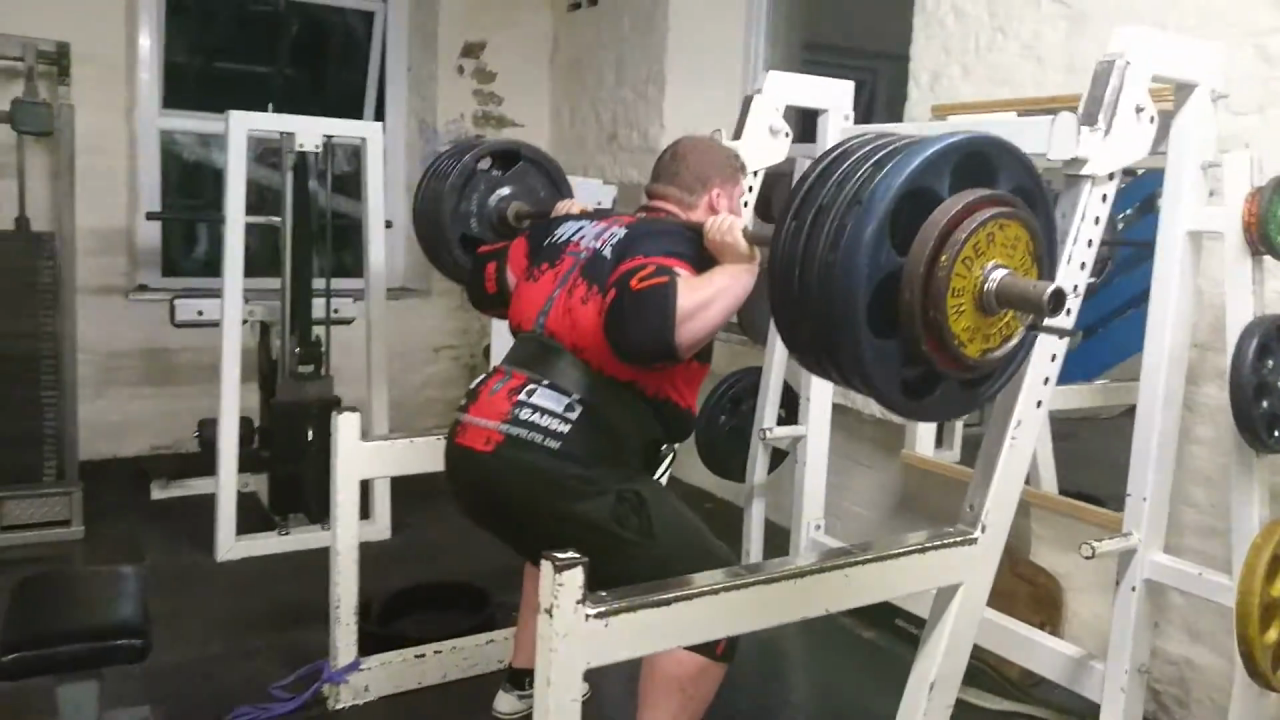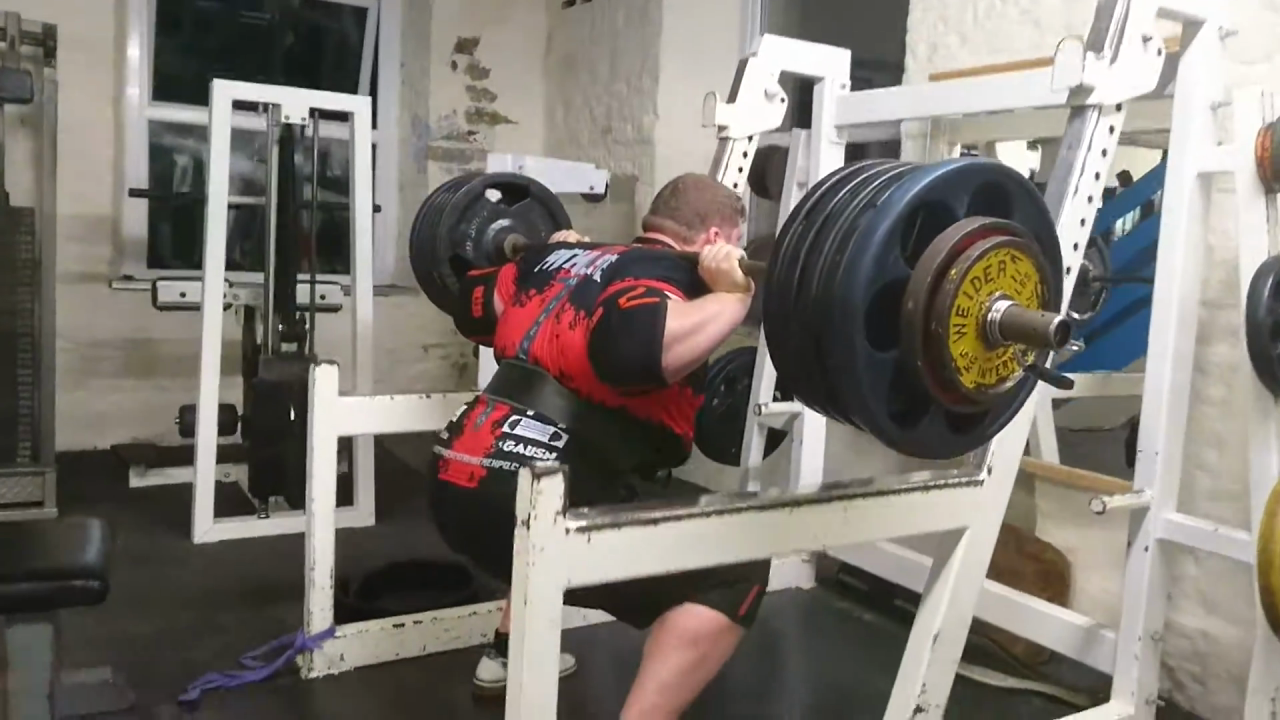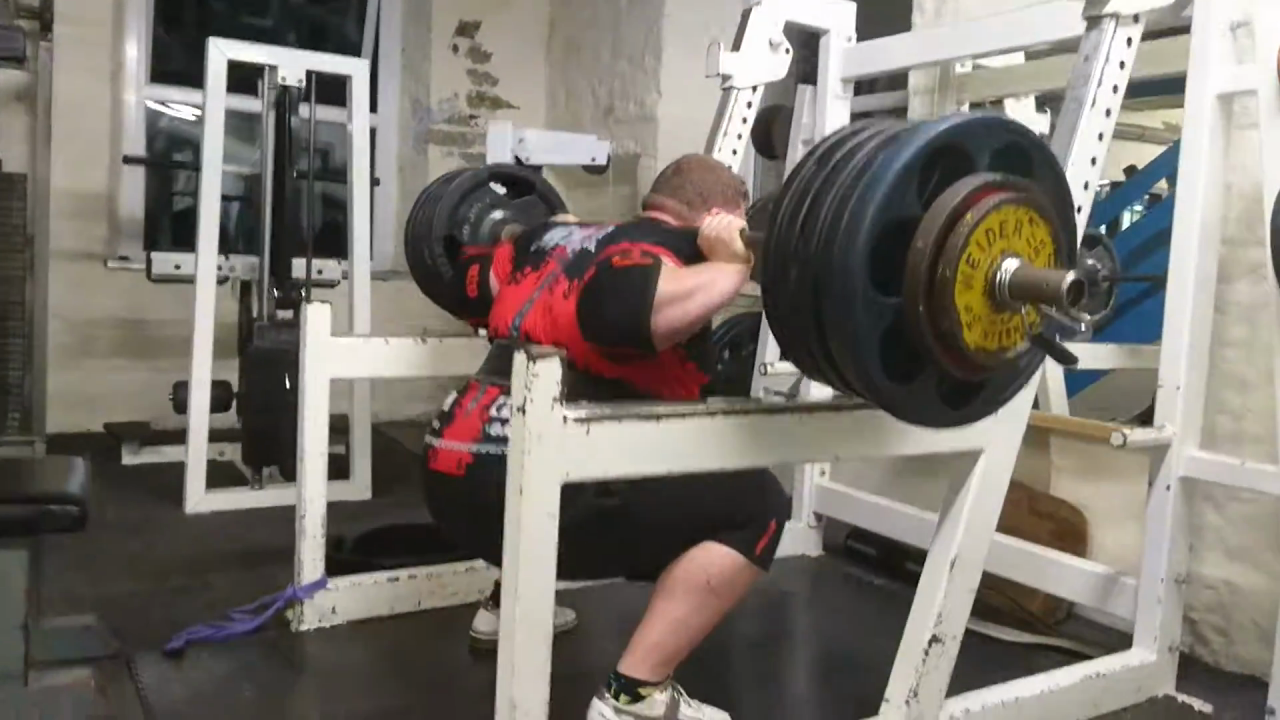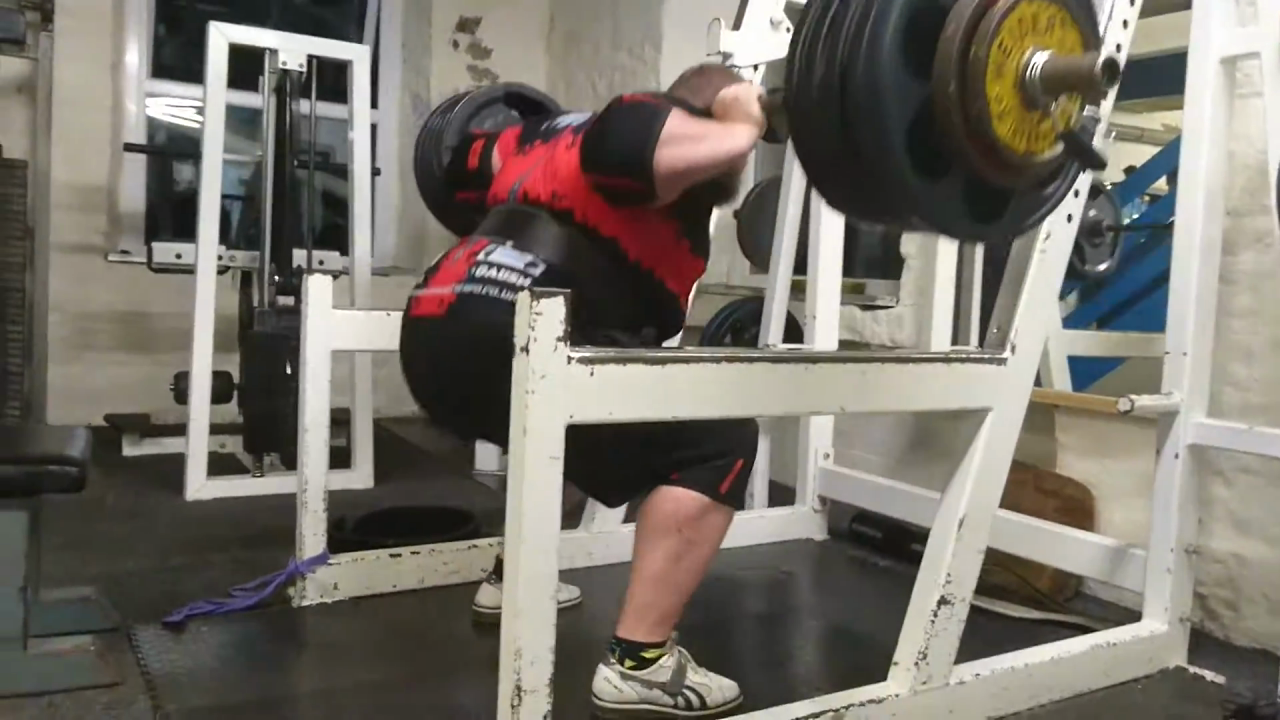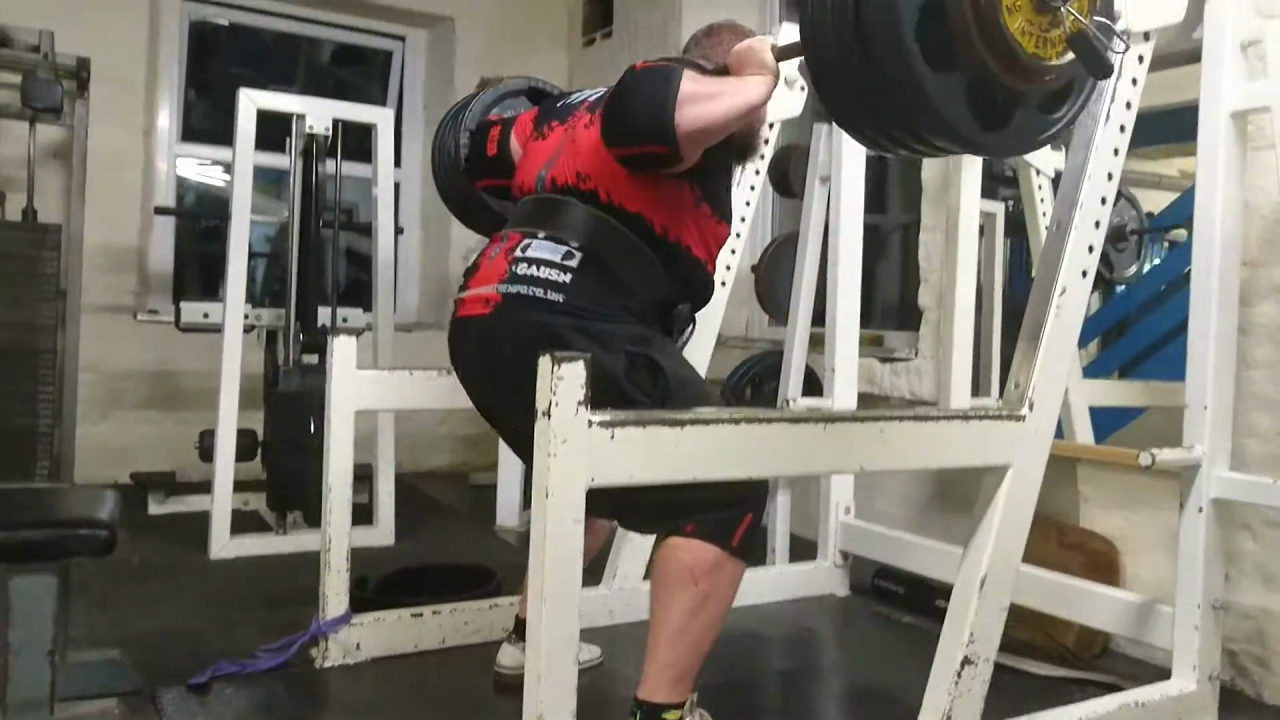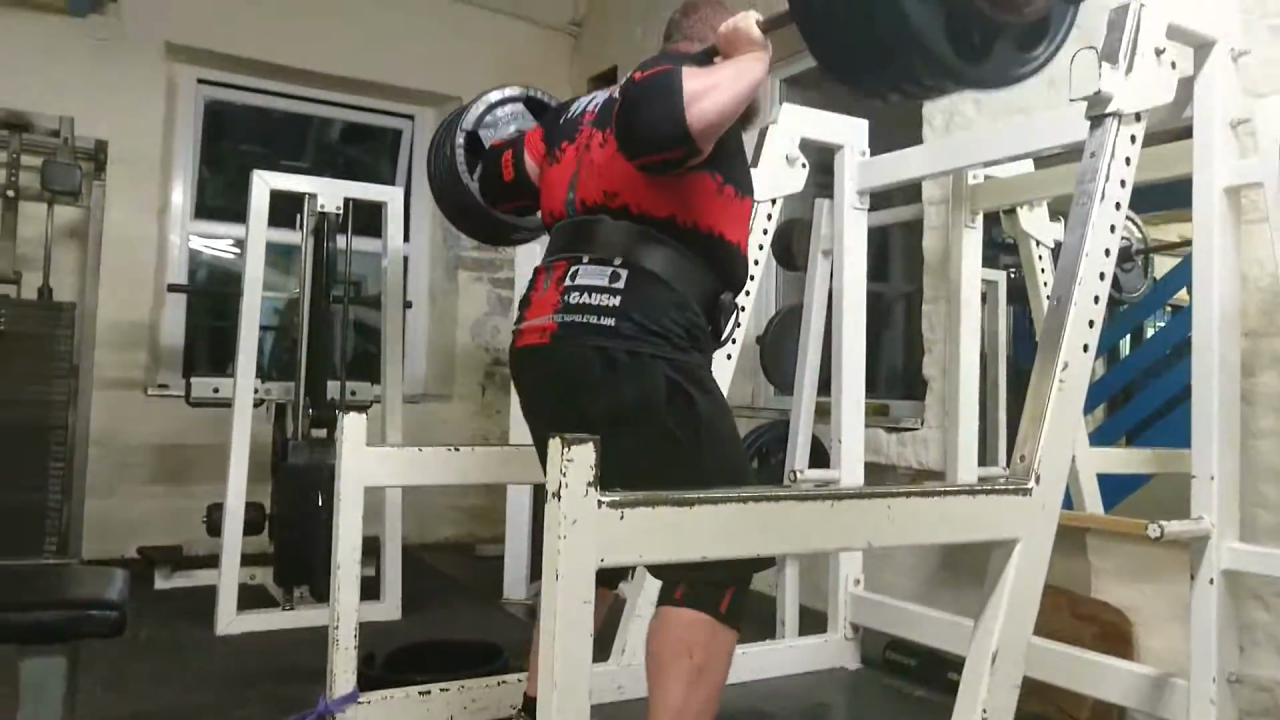
dt=0.4s
person 1, frame 1
left shoulder: (574, 229)
right shoulder: (678, 249)
left elbow: (485, 283)
right elbow: (649, 330)
right wrist: (738, 267)
left hip: (477, 449)
right hip: (551, 468)
left knee: (568, 539)
person 1, frame 2
left shoulder: (563, 257)
right shoulder: (669, 278)
left elbow: (473, 307)
right elbow: (632, 349)
right wrist: (731, 295)
left hip: (461, 485)
right hip: (525, 501)
right knee: (734, 567)
left ankle: (508, 656)
person 1, frame 3
left shoulder: (561, 238)
right shoulder: (669, 254)
left elbow: (472, 287)
right elbow: (620, 311)
right wrist: (731, 266)
left hip: (458, 479)
right knee: (752, 504)
person 1, frame 4
left shoulder: (565, 127)
right shoulder: (687, 143)
left elbow: (467, 167)
right elbow: (625, 142)
right wrist: (741, 130)
left hip: (440, 332)
right hip: (508, 332)
left knee: (581, 433)
right knee: (715, 440)
left ankle: (510, 580)
right ankle: (638, 665)
person 1, frame 5
left shoulder: (589, 101)
right shoulder: (693, 91)
left elbow: (486, 156)
right elbow: (648, 111)
right wrist: (757, 82)
left hip: (491, 318)
right hip: (559, 324)
right knee: (723, 491)
left ankle: (530, 638)
person 1, frame 6
left shoulder: (590, 107)
right shoulder: (684, 81)
left elbow: (497, 178)
right elbow: (665, 122)
right wrist: (753, 59)
left hip: (551, 340)
right hip: (630, 347)
right knee: (713, 554)
